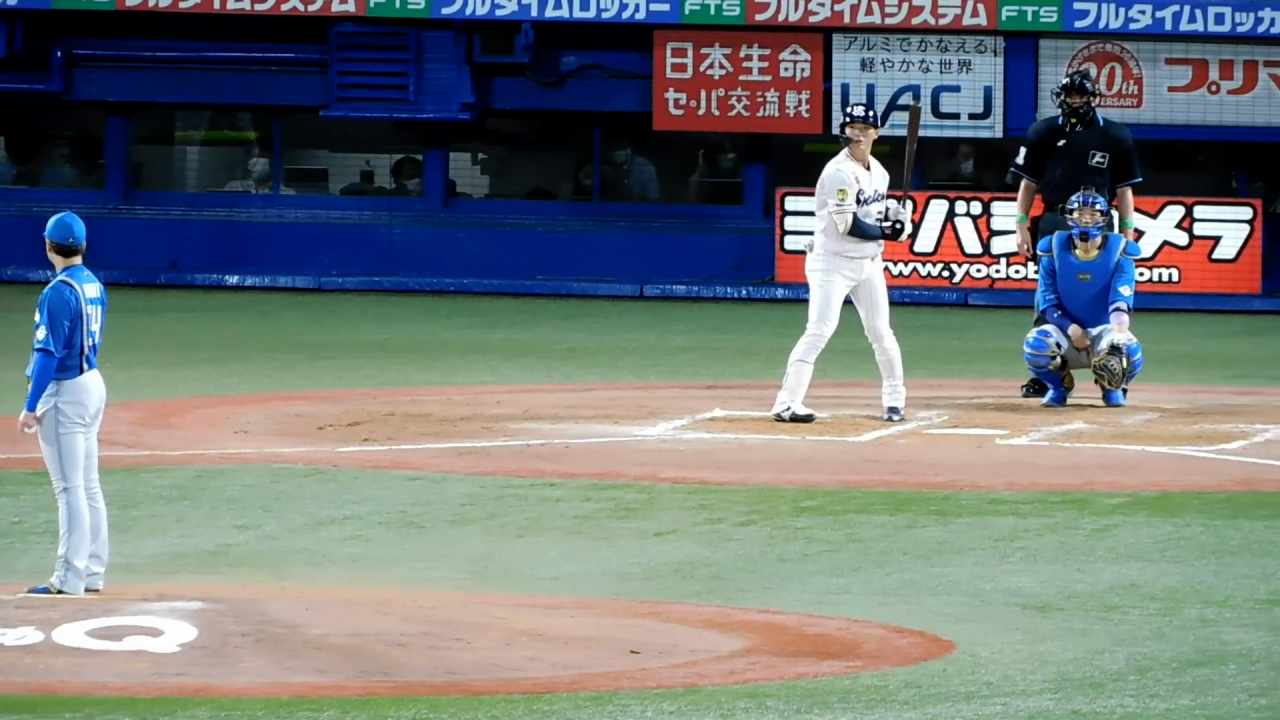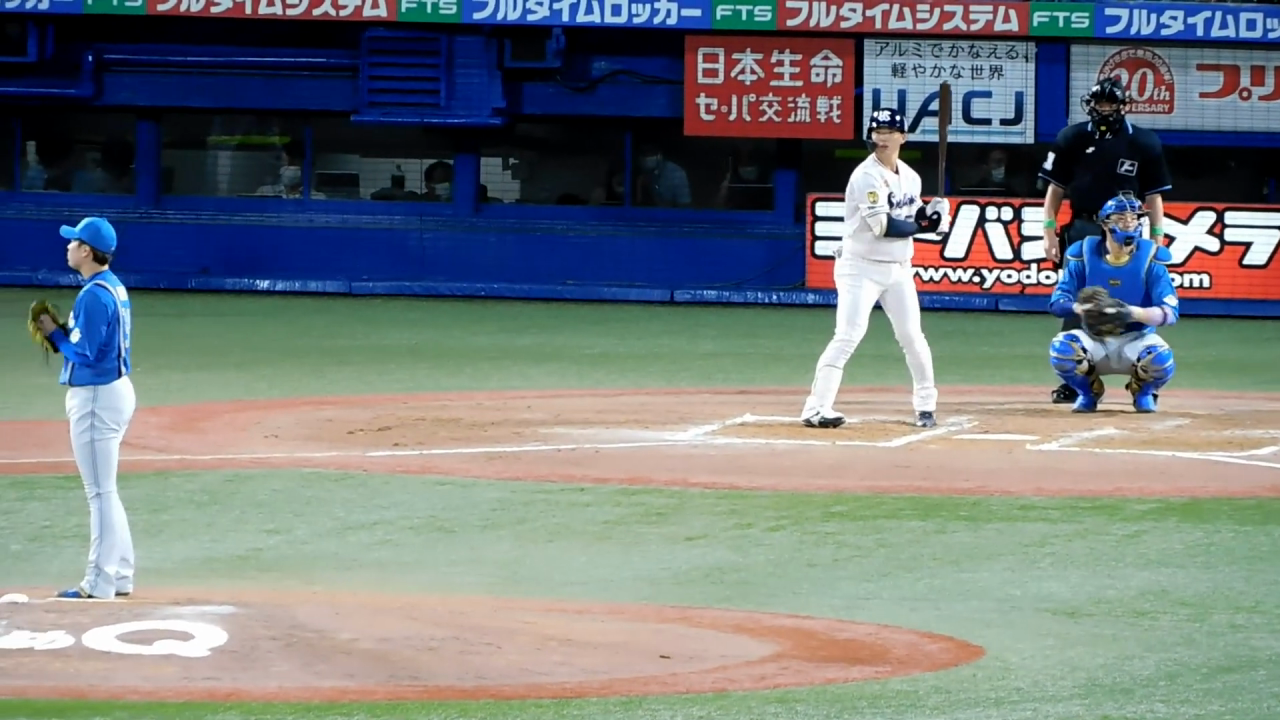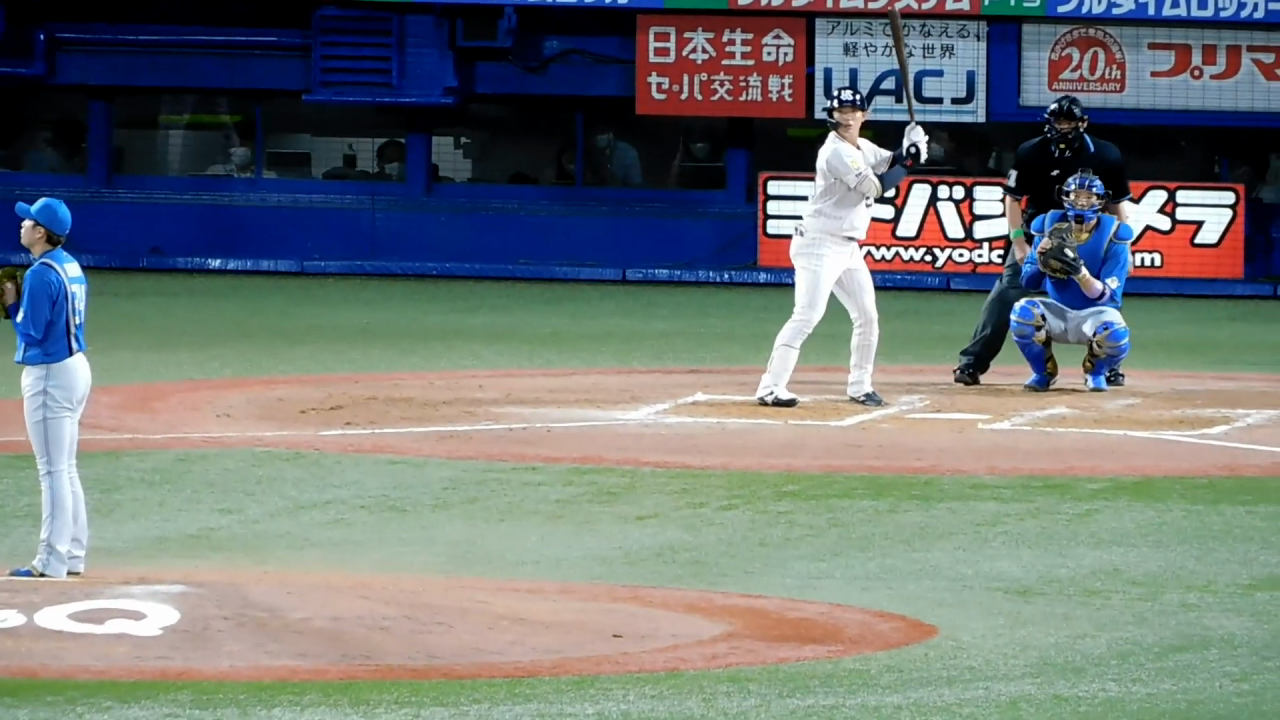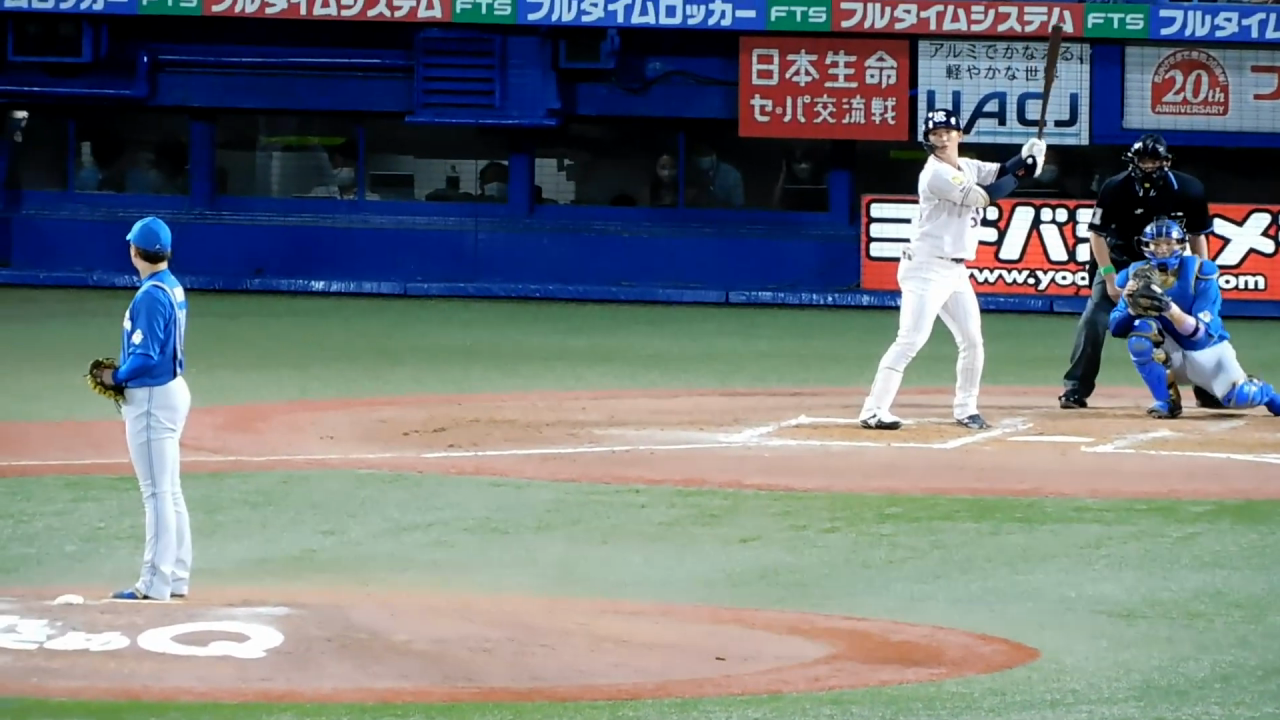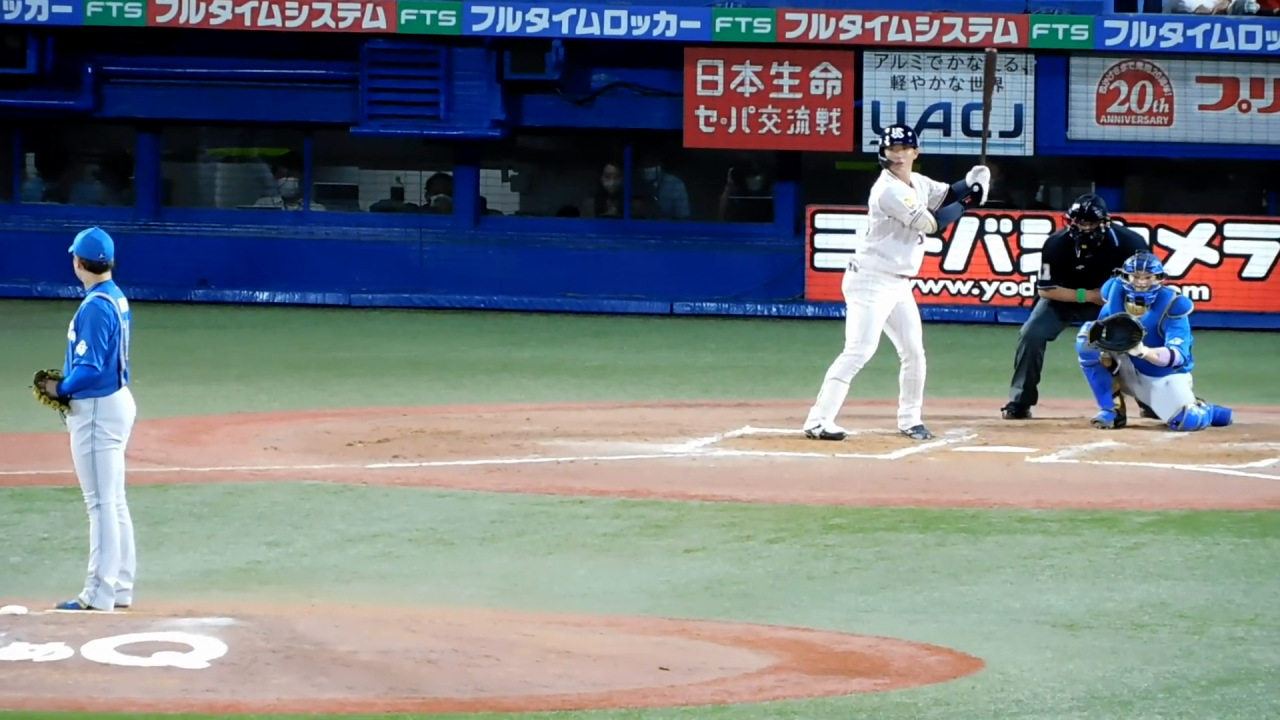
dt=1s
person 1, frame 1
left shoulder: (59, 291)
right shoulder: (95, 285)
left elbow: (49, 353)
left wrist: (31, 406)
left hip: (65, 392)
right hip: (92, 384)
left knee: (69, 488)
right knee: (88, 485)
left ankle: (70, 578)
right ankle: (92, 571)
person 1, frame 2
left shoulder: (93, 295)
right shoulder: (112, 287)
left elbow: (82, 353)
left wrist: (53, 333)
right wrist: (60, 331)
left hip: (96, 397)
right hip: (114, 391)
left knee: (100, 492)
right knee: (106, 491)
left ankle: (100, 583)
right ankle: (120, 574)
person 1, frame 3
left shoulder: (41, 273)
right shoulder: (69, 265)
left elbow: (30, 333)
left wrist: (11, 306)
right wrist: (19, 303)
left hip: (50, 375)
right hip: (73, 368)
left knee: (52, 470)
right knee: (65, 469)
left ankle: (52, 562)
right ankle: (71, 554)
person 1, frame 4
left shoulder: (150, 295)
right shoulder: (173, 288)
left elbow: (145, 356)
left wrist: (115, 377)
right wrist: (123, 374)
left hip: (152, 398)
right hip: (170, 390)
left knee: (156, 491)
right knee: (169, 490)
left ankle: (155, 584)
right ankle: (175, 577)
person 1, frame 5
left shoulder: (94, 306)
right shoulder: (117, 298)
left elbow: (89, 368)
left wrist: (59, 389)
right wrist: (68, 385)
left hip: (97, 409)
right hip: (115, 400)
left knee: (101, 502)
right knee: (114, 500)
left ankle: (99, 594)
right ankle: (119, 587)
person 2, frame 1
left shoulder: (879, 172)
right shoulder: (838, 171)
right elbow: (847, 225)
left wrist: (893, 214)
right wrist: (887, 232)
left hip: (869, 263)
right hip: (832, 262)
left knee: (881, 331)
right knee: (819, 331)
left ankle: (894, 399)
right ankle: (786, 403)
person 2, frame 2
left shoulder: (909, 176)
right shoulder: (865, 176)
left elbow: (913, 215)
right elbow: (883, 226)
left wrist: (932, 213)
right wrist: (926, 226)
left hip: (898, 268)
right hip: (861, 267)
left knee: (912, 336)
right knee: (848, 336)
left ankle: (925, 403)
right ankle: (816, 408)
person 2, frame 3
left shoulder: (863, 147)
right shoulder: (835, 152)
left elbow: (890, 164)
right elbow: (875, 186)
left wrist: (908, 147)
right wrist: (909, 162)
left hip: (849, 247)
right hip: (819, 244)
left knee: (867, 316)
right knee: (806, 316)
left ankle: (860, 386)
right ankle: (770, 388)
person 2, frame 4
left shoulder: (967, 167)
right shoulder: (936, 174)
left elbow: (1000, 173)
right elbow: (984, 197)
left wrist: (1025, 157)
right wrist: (1022, 173)
left hip: (956, 269)
right hip: (926, 267)
left knee: (972, 341)
right knee: (910, 340)
left ankle: (965, 409)
right ankle: (874, 410)
person 2, frame 5
left shoulder: (917, 183)
right shoulder: (888, 190)
left elbow: (947, 195)
right elbow: (932, 223)
left wrist: (970, 183)
right wrist: (968, 199)
left hip: (899, 282)
right hip: (871, 280)
left knee: (914, 352)
right knee: (858, 351)
left ankle: (909, 419)
right ankle: (818, 421)
person 3, frame 1
left shoulder: (1116, 135)
right shoulder: (1043, 131)
left elbow: (1124, 189)
right elbow: (1029, 183)
left wrist: (1127, 233)
right wrist: (1022, 225)
right hip: (1053, 223)
person 3, frame 2
left shoulder: (1145, 142)
right shoulder: (1071, 138)
left elbow: (1153, 196)
right elbow: (1056, 188)
left wrist: (1157, 239)
right wrist: (1050, 230)
right hip: (1082, 230)
person 3, frame 3
left shoulder: (1106, 156)
right shoulder: (1030, 153)
left elbow: (1116, 204)
right elbow: (1013, 199)
right wrist: (1018, 242)
right knee: (1005, 293)
right ankle: (972, 362)
person 3, frame 4
left shoulder: (1189, 189)
right shoulder: (1114, 189)
left elbow: (1197, 236)
right elbow: (1097, 235)
right wrist: (1109, 278)
right hip: (1121, 261)
right knee: (1094, 319)
left ankle: (1208, 390)
right ankle: (1076, 389)
person 3, frame 5
left shoulder: (1130, 242)
right shoulder: (1057, 244)
right elbow: (1045, 290)
right wrist: (1087, 295)
right hip: (1064, 297)
right knee: (1032, 334)
right ankle: (1020, 402)
person 4, frame 1
left shoulder: (1119, 252)
right shoulder: (1054, 250)
left elbow: (1121, 302)
right elbow: (1047, 303)
left wrist: (1119, 338)
right wrist: (1072, 330)
left hip: (1105, 331)
right hip: (1065, 331)
left knee: (1130, 352)
right knee: (1035, 344)
left ankle: (1113, 387)
right ankle: (1058, 385)
person 4, frame 2
left shoulder: (1150, 259)
right shoulder: (1084, 255)
left elbow: (1170, 312)
right elbow: (1056, 302)
left wrist: (1133, 313)
right wrist: (1078, 307)
left hip: (1136, 339)
right hip: (1094, 340)
left knee: (1161, 359)
right knee: (1060, 348)
left ankle: (1143, 391)
right ankle: (1088, 391)
person 4, frame 3
left shoulder: (1113, 237)
right shoulder: (1050, 226)
left elbow: (1108, 296)
right elbow: (1027, 283)
left wrist: (1080, 272)
right wrist: (1040, 263)
left hip: (1095, 313)
right hip: (1056, 312)
left knee: (1116, 338)
right knee: (1022, 312)
left ankle: (1095, 371)
right ankle: (1043, 372)
person 4, frame 4
left shoulder: (1199, 274)
right shoulder: (1138, 276)
left elbow: (1202, 333)
right elbow: (1116, 329)
left wrist: (1170, 309)
right wrist: (1132, 307)
left hip: (1207, 351)
right hip: (1172, 355)
left knee: (1240, 398)
right knee: (1140, 331)
left ankle: (1264, 394)
right ankle: (1167, 400)
person 4, frame 5
left shoulder: (1171, 306)
right shoulder: (1115, 295)
left elbow: (1179, 356)
left wrist: (1143, 351)
left hip: (1166, 377)
right hip: (1128, 372)
left knee: (1188, 421)
right knee: (1089, 332)
left ankle: (1207, 411)
right ankle: (1111, 410)
